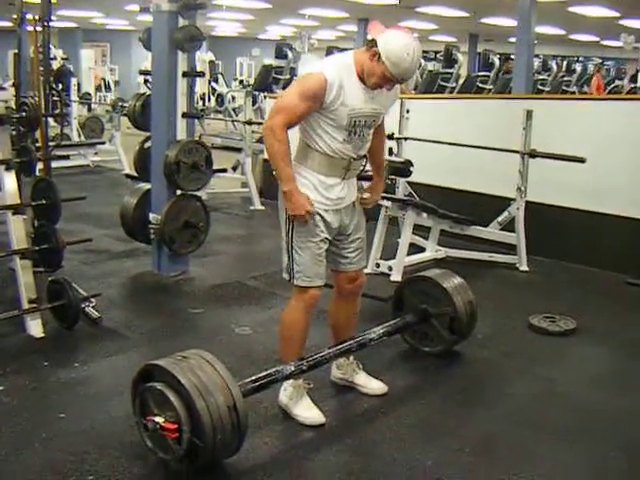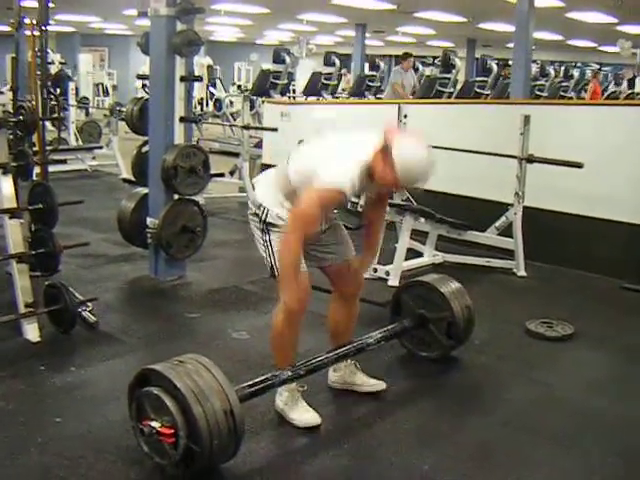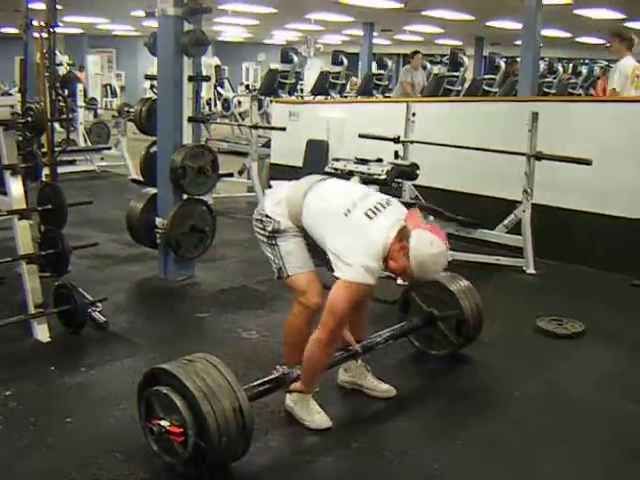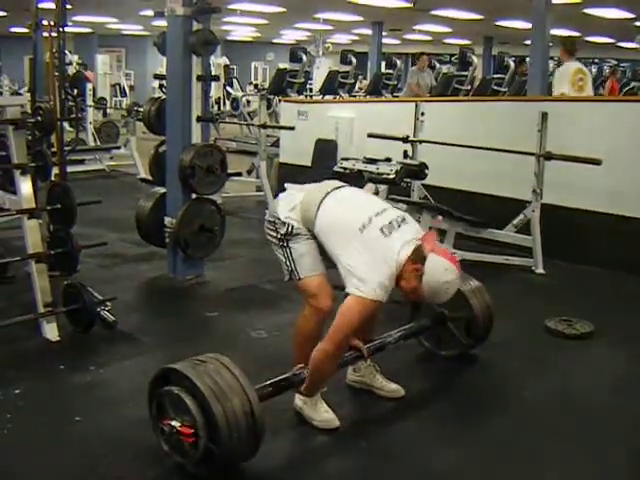
dt=0.5s
person 1, frame 1
left shoulder: (387, 88)
right shoulder: (323, 78)
right elbow: (274, 126)
left wrist: (379, 178)
right wrist: (290, 190)
left hip: (348, 197)
right hip: (308, 196)
left knee: (352, 283)
right knee: (307, 293)
left ankle: (344, 365)
right ankle: (291, 387)
person 1, frame 2
left shoulder: (382, 161)
right shoulder: (339, 177)
left elbow: (377, 201)
right elbow: (295, 233)
left wrist: (369, 251)
right wrist: (289, 283)
left hip: (314, 213)
right hip: (276, 208)
left knee: (351, 283)
right knee: (298, 296)
left ankle: (342, 369)
right ankle: (287, 391)
person 1, frame 3
left shoulder: (405, 220)
right shoulder: (364, 263)
right elbow: (325, 334)
right wrist: (304, 388)
right hip: (277, 213)
left knee: (360, 290)
right knee: (310, 299)
left ankle: (353, 368)
right ankle: (297, 394)
person 1, frame 4
left shoulder: (418, 239)
right shoulder: (376, 279)
right elbow: (330, 348)
right wrist: (308, 392)
right hip: (289, 215)
right knee: (321, 302)
left ankle: (361, 368)
right ankle: (306, 396)
